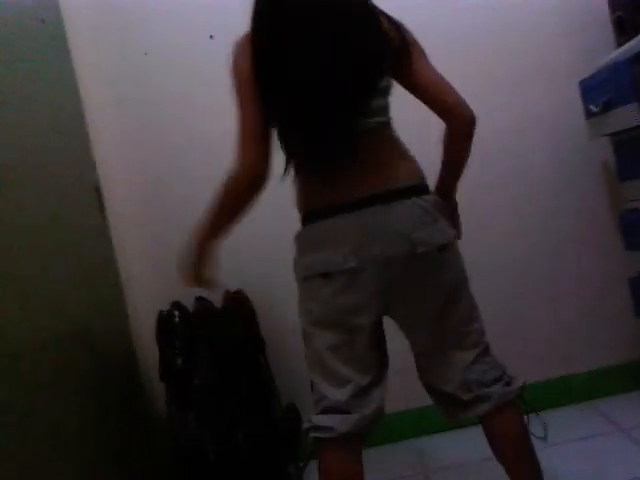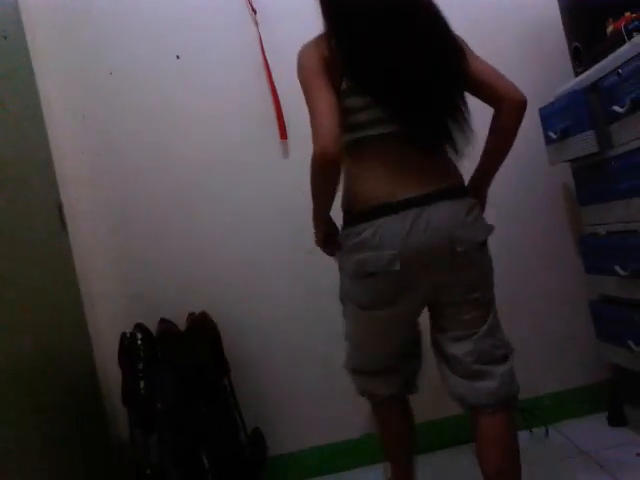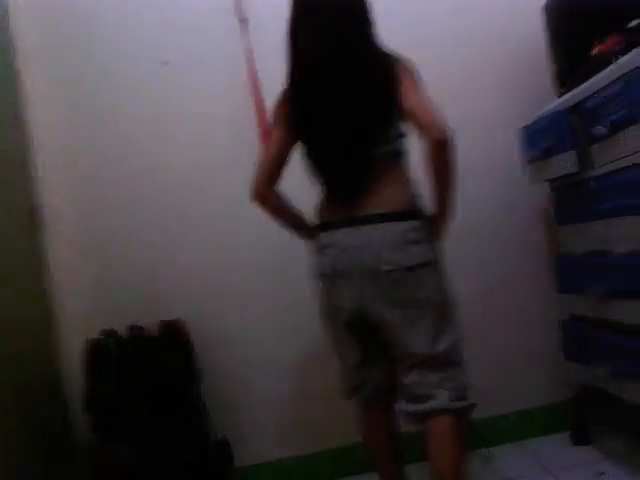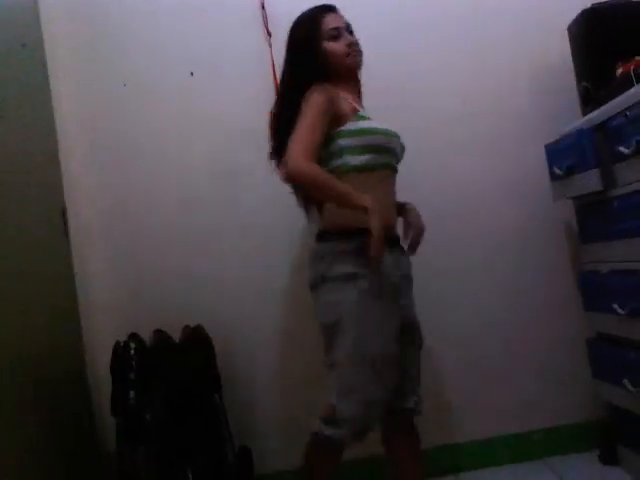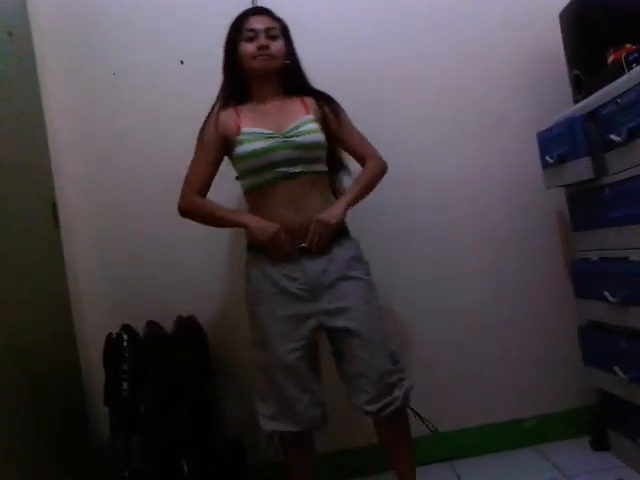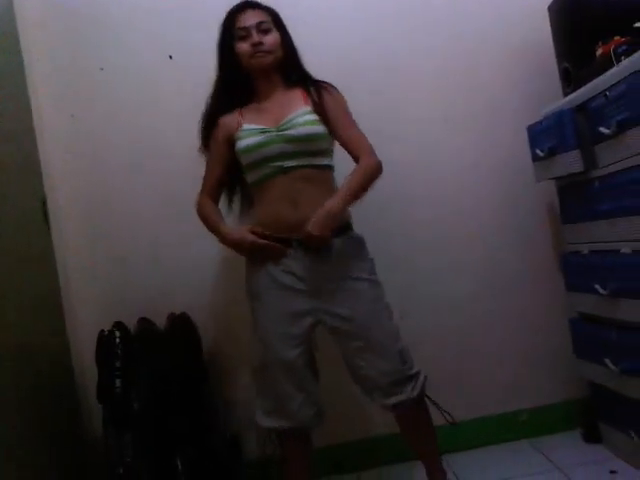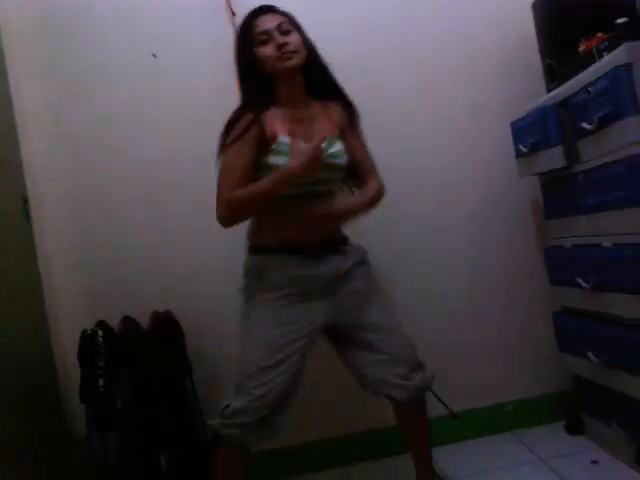
dt=0.5s
person 1, frame 1
left shoulder: (254, 49)
left elbow: (251, 172)
right elbow: (460, 117)
left wrist: (204, 240)
right wrist: (444, 195)
left hip: (329, 238)
right hip: (412, 220)
left knee: (338, 408)
right knee: (472, 373)
person 1, frame 2
left shoulder: (321, 53)
left elbow: (327, 150)
right elbow: (512, 101)
left wrist: (320, 221)
right wrist: (478, 187)
left hip: (376, 236)
right hip: (452, 218)
left knee: (384, 383)
right knee: (485, 377)
person 1, frame 3
left shoulder: (294, 97)
right shoulder: (389, 68)
left elbow: (263, 188)
right elbow: (436, 135)
right wrist: (441, 208)
left hip: (335, 252)
right hip: (397, 240)
left knee: (371, 388)
right knee: (436, 386)
person 1, frame 4
left shoulder: (348, 104)
right shoulder: (321, 95)
right elbow: (295, 166)
left wrist: (403, 207)
right wrist: (368, 207)
left hip: (377, 256)
right hip: (349, 261)
left knee: (399, 396)
right knee: (357, 402)
person 1, frame 5
left shoulder: (315, 104)
right shoulder: (223, 121)
left elbow: (375, 162)
right elbow: (189, 201)
left wrist: (340, 207)
right wrist: (247, 220)
left hip: (336, 258)
right hip: (272, 271)
left knee: (381, 377)
right knee: (290, 397)
person 1, frame 6
left shoulder: (319, 95)
right shoulder: (228, 121)
left elbow: (370, 161)
right elbow: (205, 199)
left wrist: (334, 207)
right wrist: (227, 232)
left hip: (338, 252)
right hip: (273, 266)
left knee: (391, 370)
right knee: (287, 392)
person 1, frame 7
left shoulder: (336, 110)
right shoulder: (249, 124)
left elbow: (373, 181)
right elbow: (226, 210)
left wrist: (356, 203)
right wrist: (290, 170)
left hip: (341, 264)
right hip: (277, 275)
left knee: (403, 374)
right knee: (253, 403)
